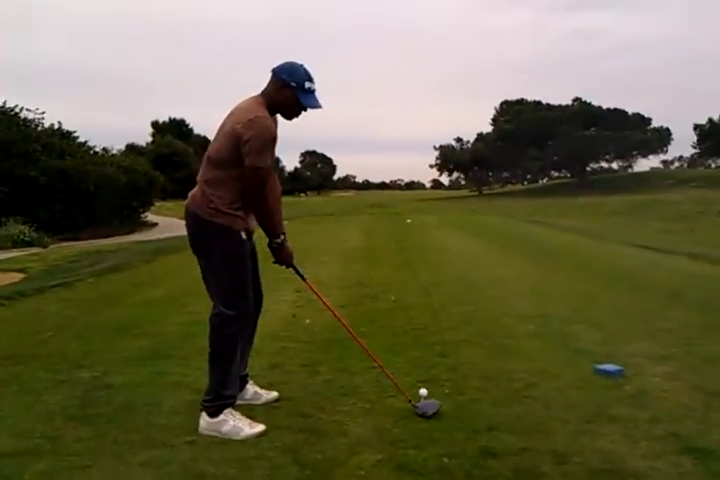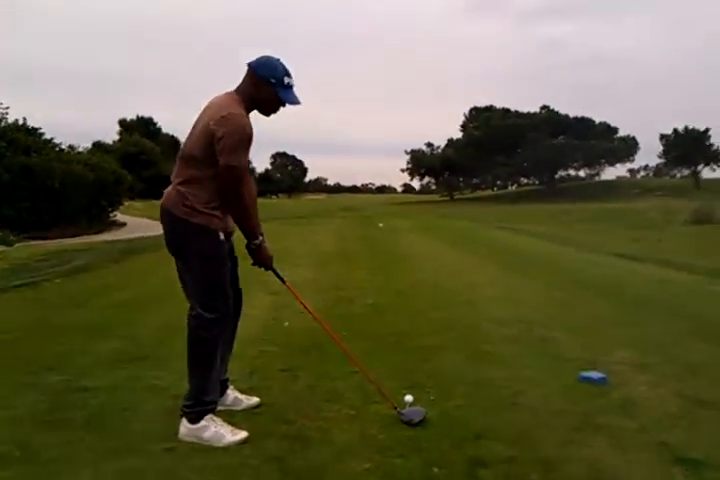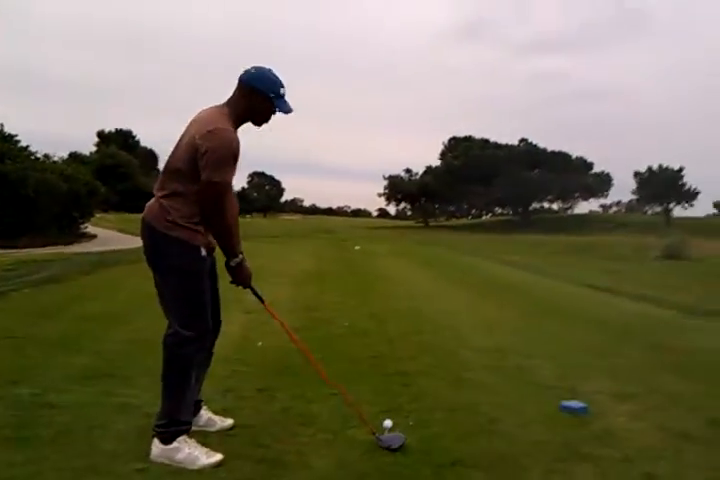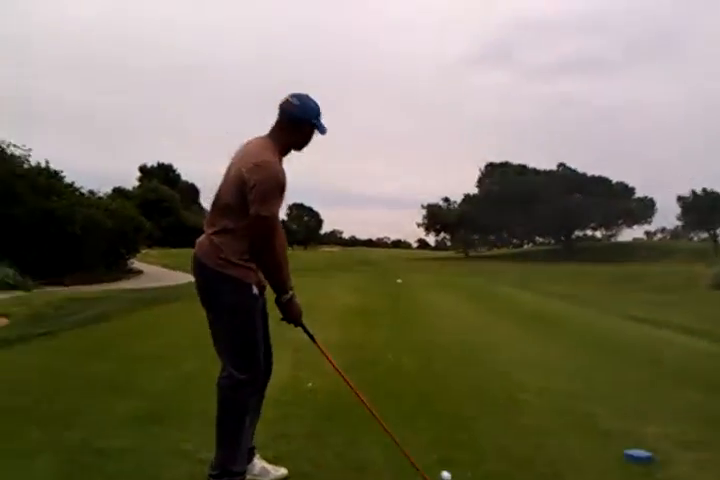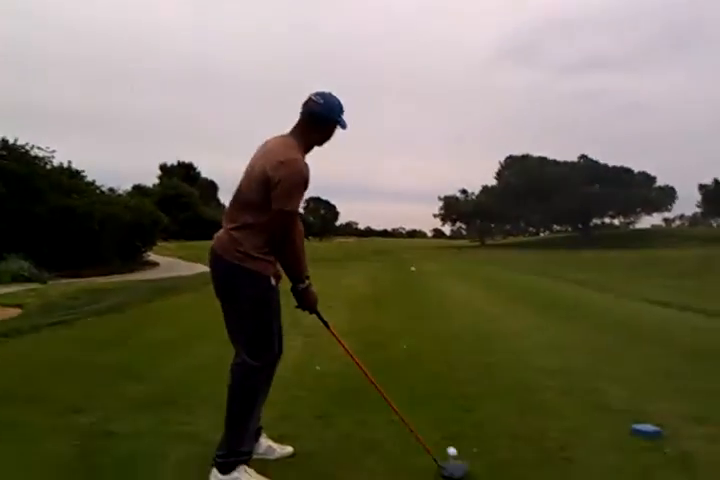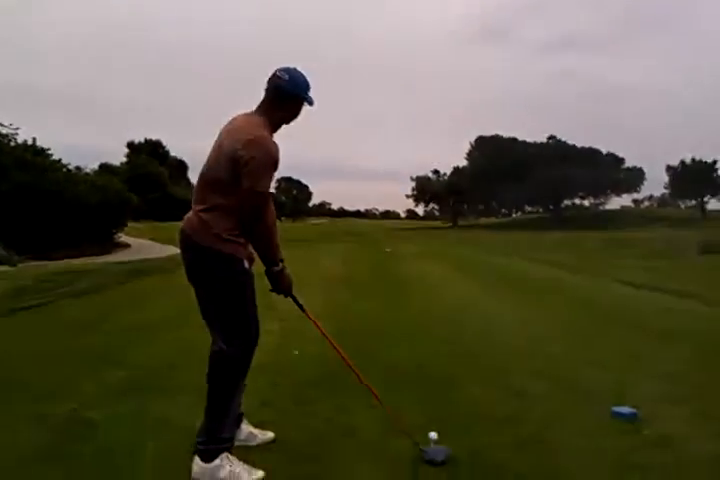
dt=0.1s
person 1, frame 1
left shoulder: (254, 112)
right shoulder: (259, 124)
left elbow: (264, 182)
right elbow: (257, 192)
left wrist: (277, 234)
right wrist: (278, 240)
left hip: (227, 218)
right hip: (215, 221)
left knee: (248, 303)
right knee: (232, 310)
left ankle: (236, 383)
right ankle: (216, 410)
person 1, frame 2
left shoulder: (228, 107)
right shoulder: (235, 122)
left elbow: (239, 183)
right elbow: (233, 191)
left wrist: (255, 236)
right wrist: (256, 241)
left hip: (205, 217)
right hip: (192, 220)
left knee: (228, 307)
right knee: (211, 313)
left ankle: (215, 389)
right ankle: (195, 417)
person 1, frame 3
left shoulder: (216, 120)
right shoulder: (222, 136)
left elbow: (220, 199)
right elbow: (215, 207)
left wrist: (233, 253)
right wrist: (235, 259)
left hip: (187, 232)
right hip: (174, 235)
left knee: (206, 325)
right knee: (189, 330)
left ankle: (189, 408)
right ankle: (169, 437)
person 1, frame 4
left shoulder: (256, 149)
right shoulder: (268, 169)
right elbow: (263, 242)
left wrist: (282, 289)
right wrist: (285, 295)
left hip: (232, 268)
right hip: (227, 273)
left knee: (257, 366)
right knee: (242, 372)
person 1, frame 5
left shoulder: (278, 147)
right shoulder: (292, 166)
right elbow: (283, 235)
left wrist: (299, 279)
right wrist: (302, 285)
left hip: (246, 260)
right hip: (243, 265)
left knee: (267, 353)
right knee: (254, 360)
left ankle: (249, 437)
person 1, frame 6
left shoulder: (244, 124)
right shoulder: (261, 145)
right elbow: (254, 217)
left wrist: (272, 261)
right wrist: (276, 268)
left hip: (217, 242)
right hip: (216, 248)
left knee: (243, 339)
right knee: (233, 346)
left ankle: (230, 423)
